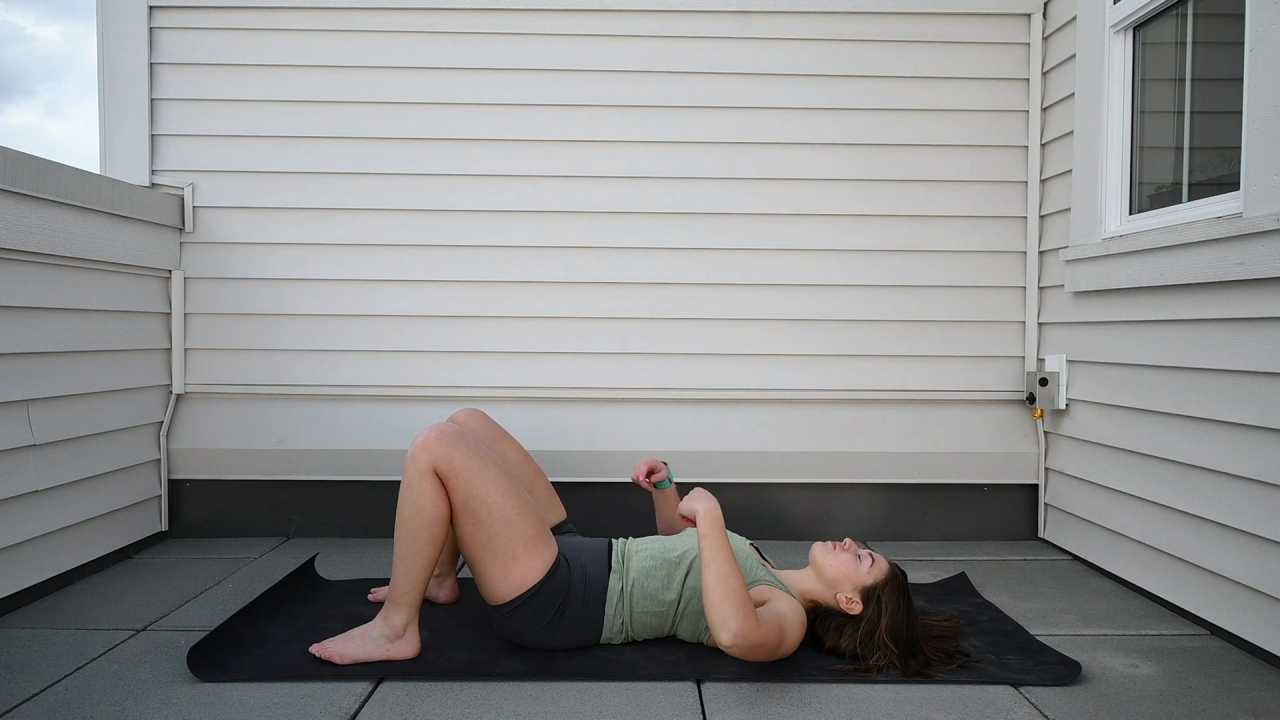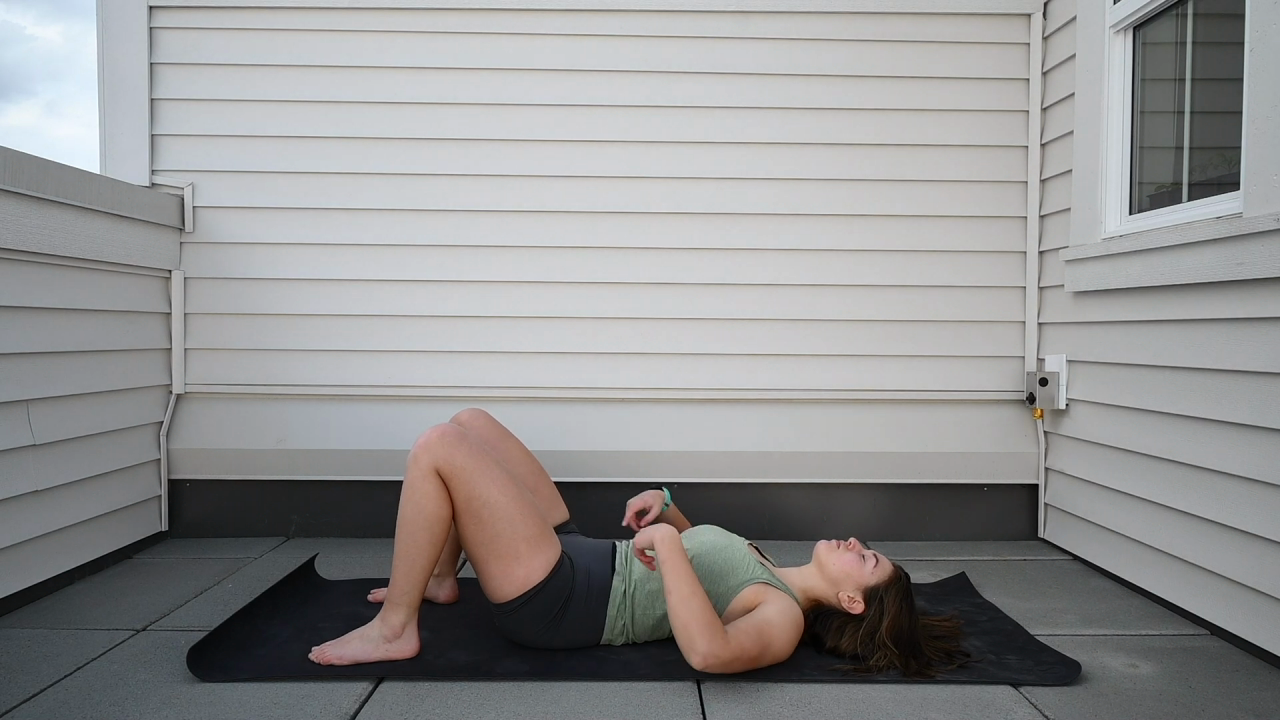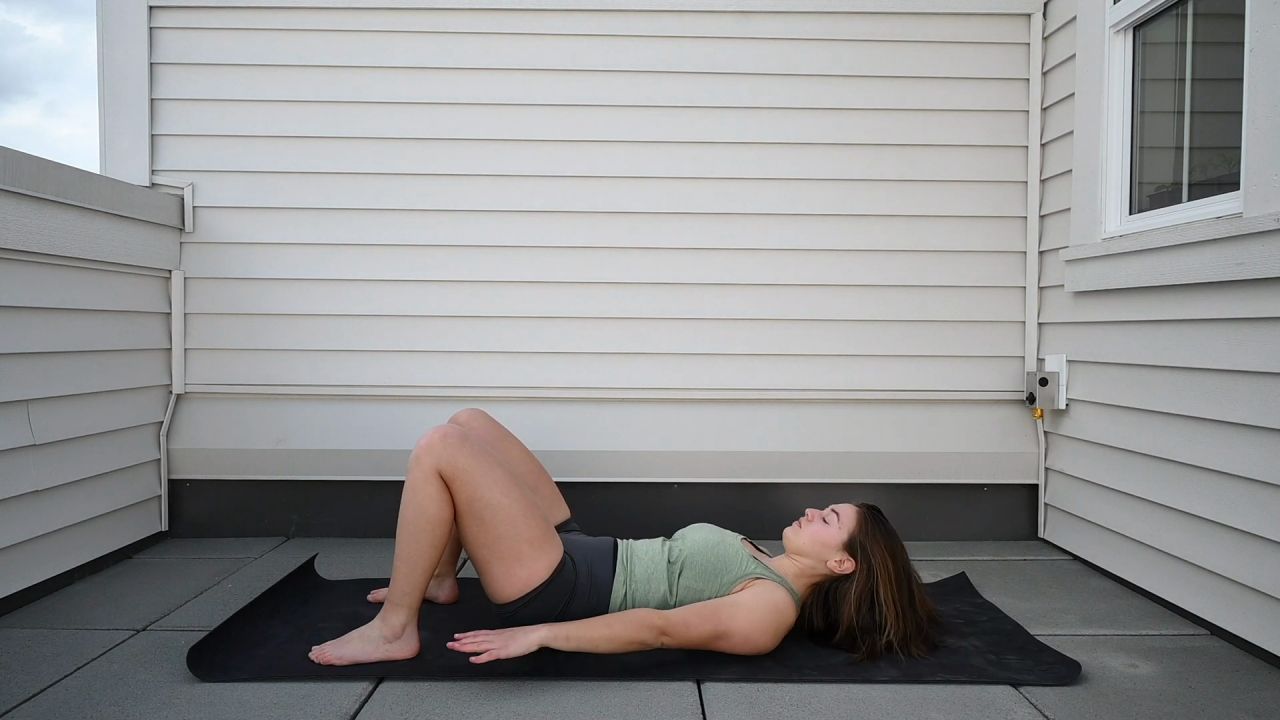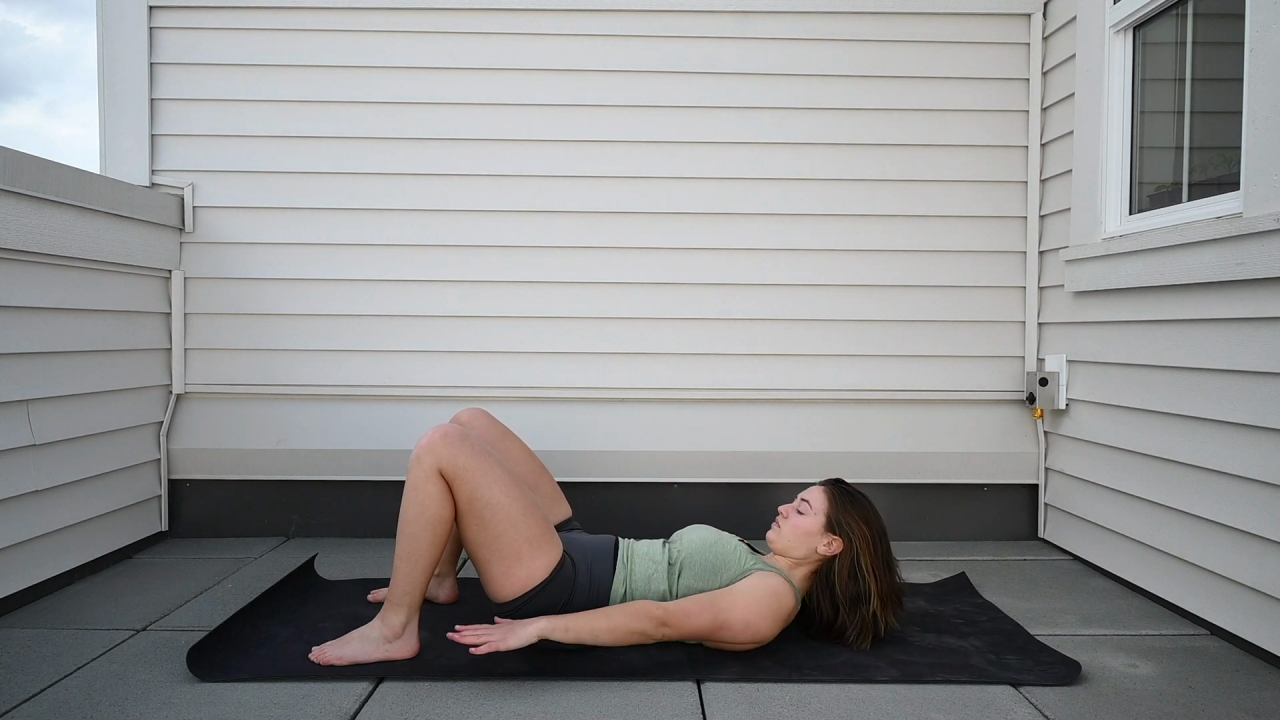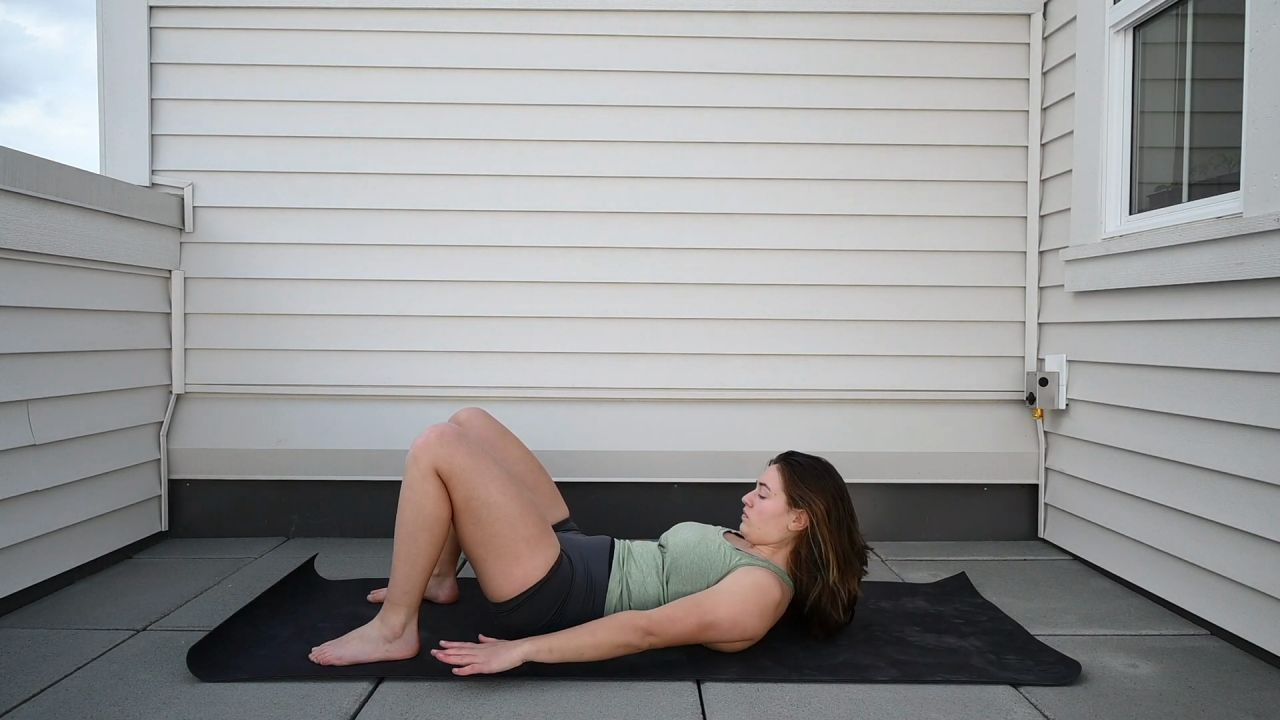
dt=0.7s
person 1, frame 1
left shoulder: (787, 621)
right shoulder: (767, 577)
left elbow: (730, 631)
left wrist: (711, 515)
right wrist: (665, 492)
left hip: (550, 603)
right hip: (577, 556)
left knee: (434, 448)
right knee: (467, 422)
left ankle: (395, 631)
right ankle: (438, 579)
person 1, frame 2
left shoulder: (785, 620)
right shoulder: (769, 574)
left elbow: (710, 652)
left wrist: (666, 545)
right wrist: (661, 506)
left hip: (554, 602)
right hip: (577, 556)
left knee: (437, 448)
right knee: (469, 422)
left ankle: (394, 631)
right ankle: (438, 578)
person 1, frame 3
left shoulder: (773, 608)
right shoulder: (764, 565)
left elbow: (662, 629)
left wrist: (538, 634)
left hip: (561, 592)
right hip: (584, 551)
left knee: (438, 450)
right knee: (468, 421)
left ankle: (394, 630)
right ankle: (438, 577)
person 1, frame 4
left shoulder: (772, 599)
right shoulder: (762, 566)
left elbow: (662, 621)
left wrist: (537, 627)
left hip: (559, 589)
right hip: (580, 551)
left knee: (439, 449)
right knee: (470, 423)
left ankle: (393, 630)
right ankle: (438, 578)
person 1, frame 5
left shoulder: (763, 592)
right shoulder: (749, 551)
left elbow: (646, 630)
left wrist: (521, 650)
left hip: (554, 595)
right hip: (574, 554)
left knee: (435, 447)
right knee: (469, 422)
left ankle: (394, 629)
right ankle: (437, 577)
